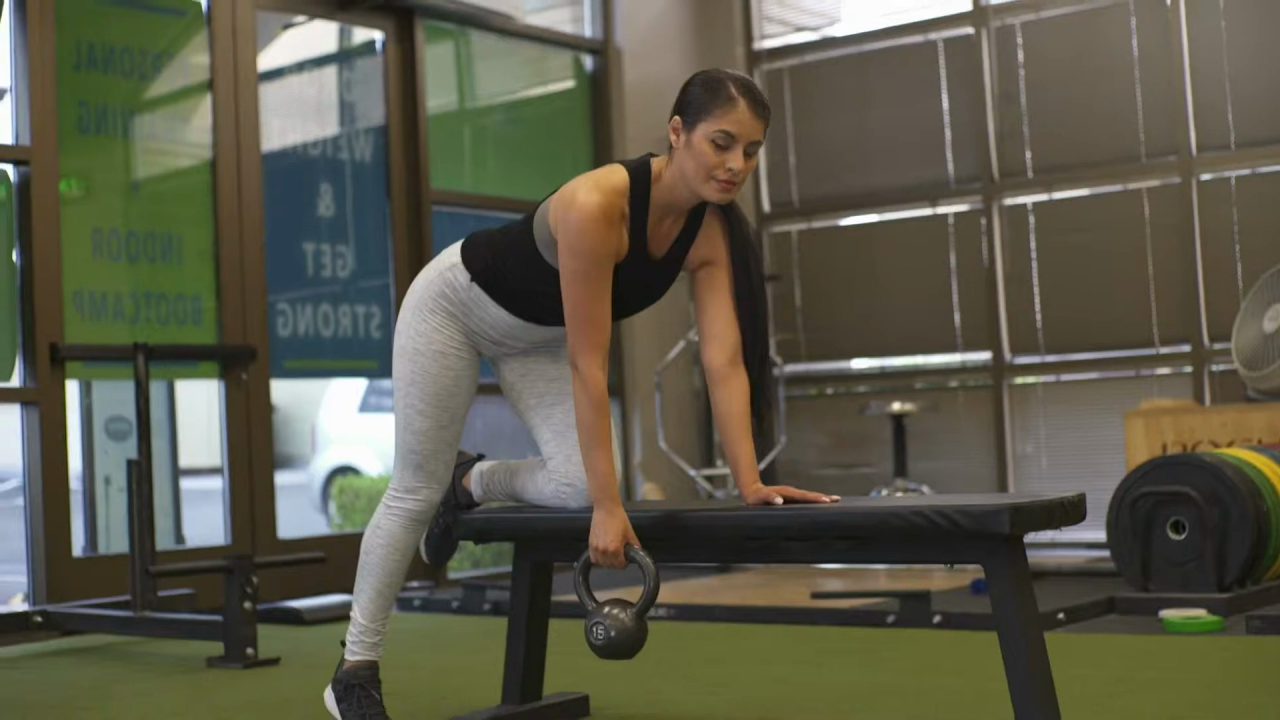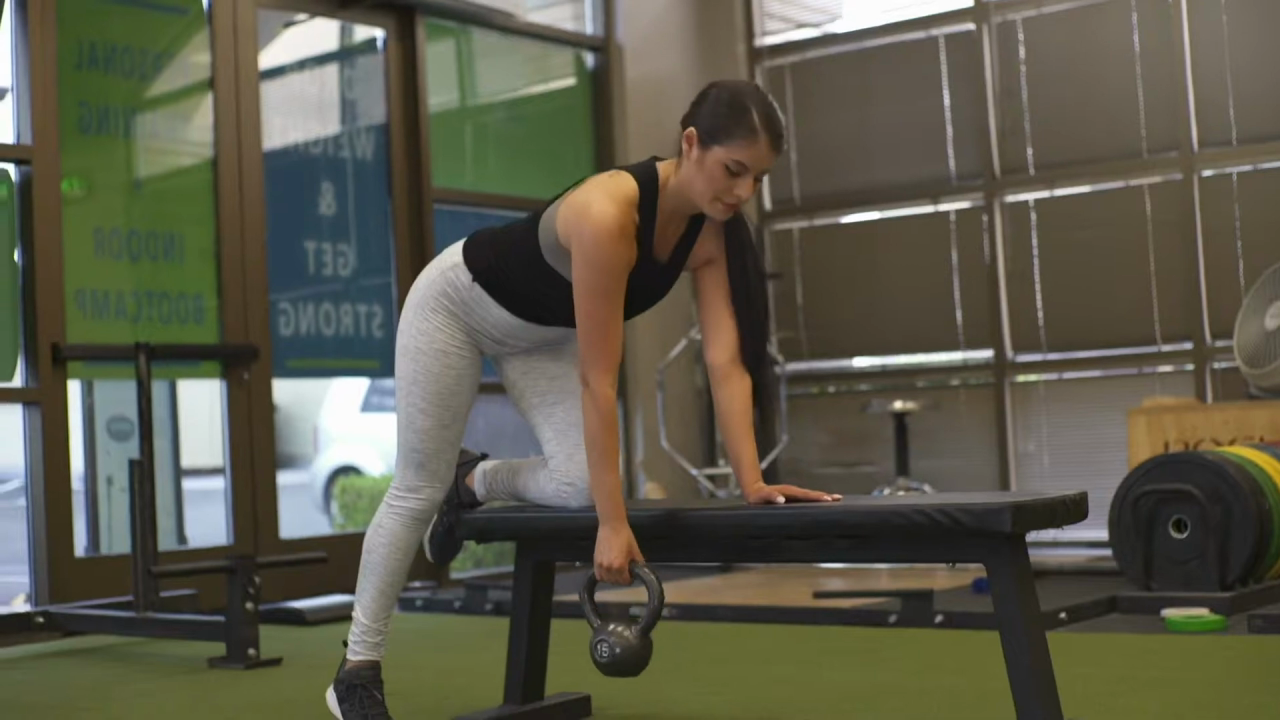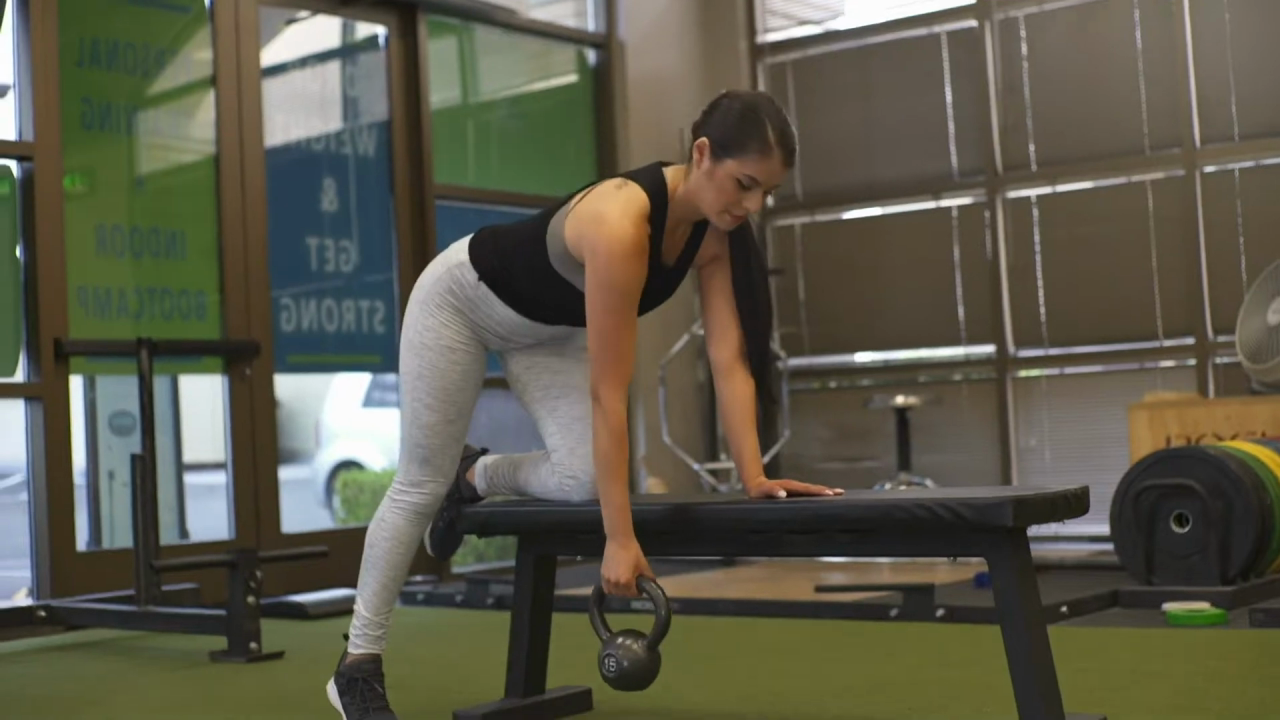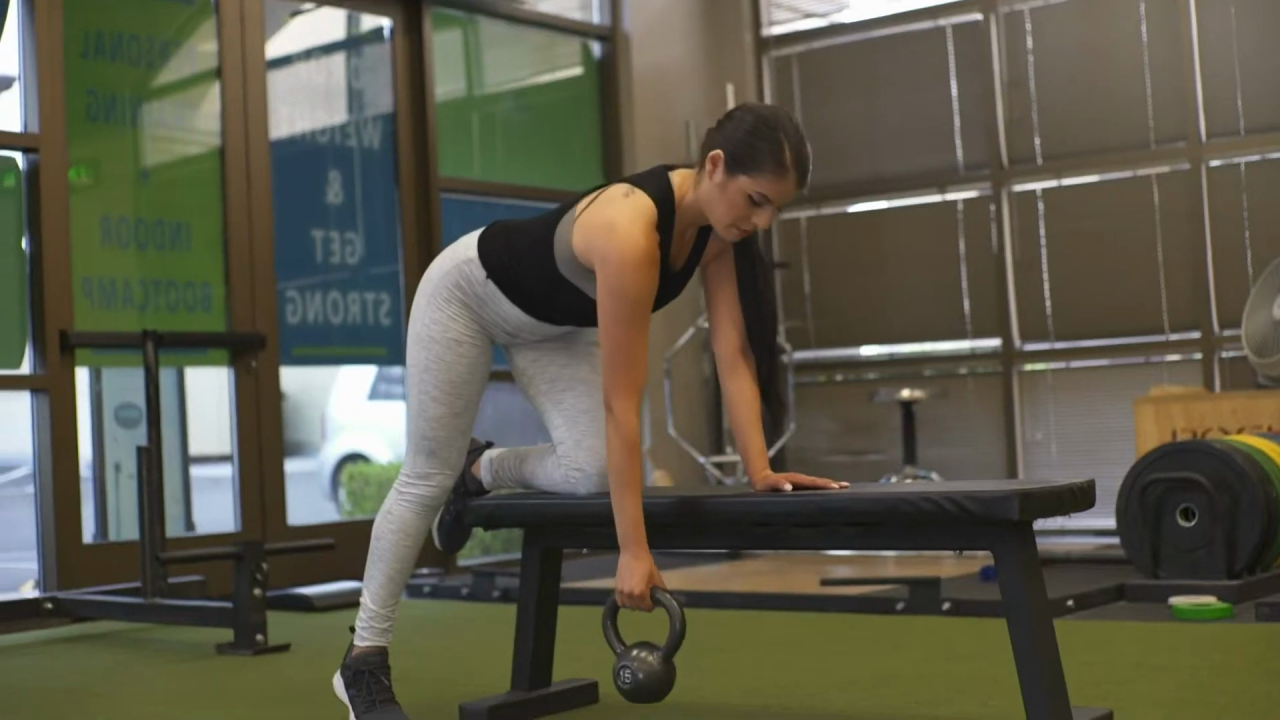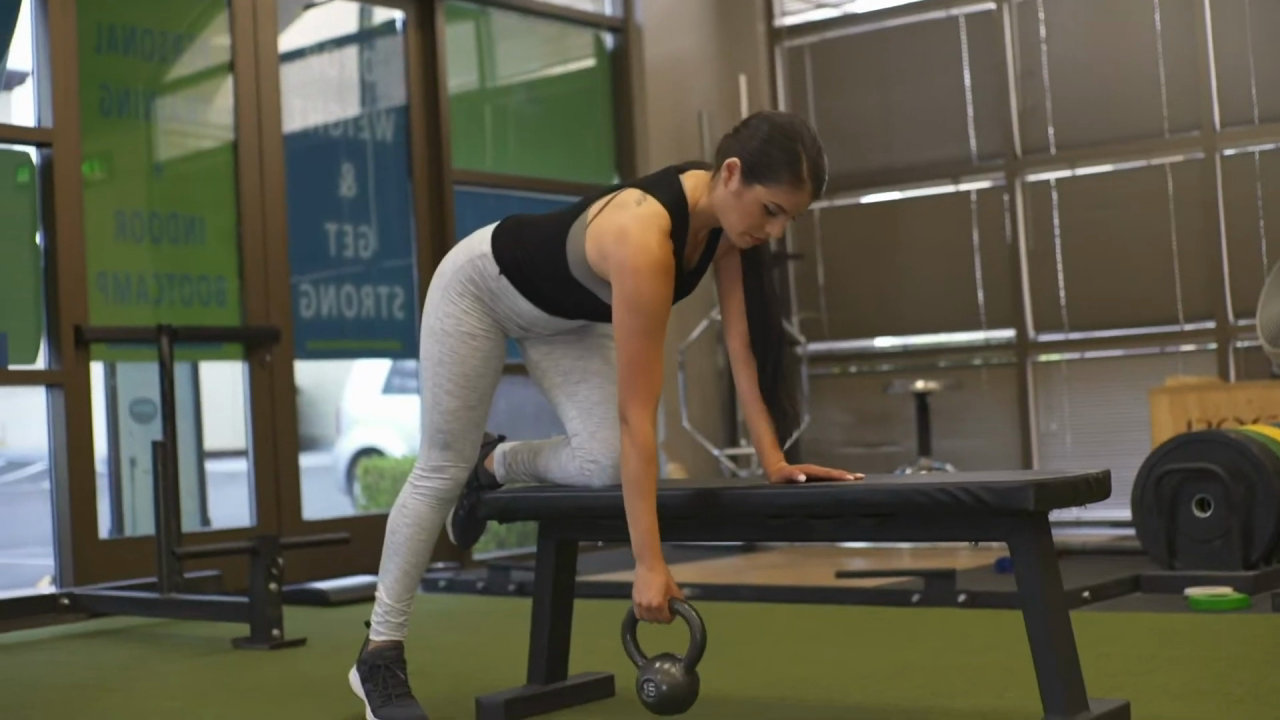
dt=0.2s
person 1, frame 1
left shoulder: (715, 232)
right shoulder: (598, 204)
left elbow: (724, 361)
right elbow: (587, 364)
left wrist: (749, 482)
right wrist: (608, 505)
left hip: (538, 332)
right hip: (457, 304)
left knee: (579, 486)
right knee: (417, 491)
left ankle: (472, 484)
person 1, frame 2
left shoulder: (715, 230)
right shoulder: (608, 213)
left elbow: (726, 359)
right elbow: (598, 379)
left wrist: (751, 480)
right wrist: (613, 523)
left hip: (543, 330)
right hip: (458, 304)
left knee: (584, 485)
right knee: (419, 489)
left ankle: (475, 482)
right ankle: (357, 669)
person 1, frame 3
left shoulder: (718, 229)
right shoulder: (619, 225)
left elbow: (730, 357)
right elbow: (607, 393)
left wrist: (754, 476)
right wrist: (620, 539)
left hip: (550, 327)
right hip: (463, 299)
left knee: (587, 480)
right knee: (422, 483)
left ankle: (476, 476)
right ankle: (358, 663)
person 1, frame 4
left shoulder: (721, 226)
right shoulder: (630, 233)
left elbow: (734, 353)
right elbow: (620, 402)
left wrist: (759, 469)
right wrist: (633, 550)
left hip: (556, 320)
right hip: (469, 292)
left knee: (594, 473)
right knee: (428, 475)
left ankle: (482, 469)
right ankle: (364, 657)
person 1, frame 5
left shoulder: (731, 217)
right shoulder: (643, 239)
left elbow: (746, 348)
right elbow: (636, 414)
left wrist: (775, 461)
right wrist: (649, 562)
left hip: (568, 314)
right hip: (481, 286)
left knee: (609, 467)
right knee: (443, 468)
left ankle: (495, 463)
right ankle: (379, 652)
